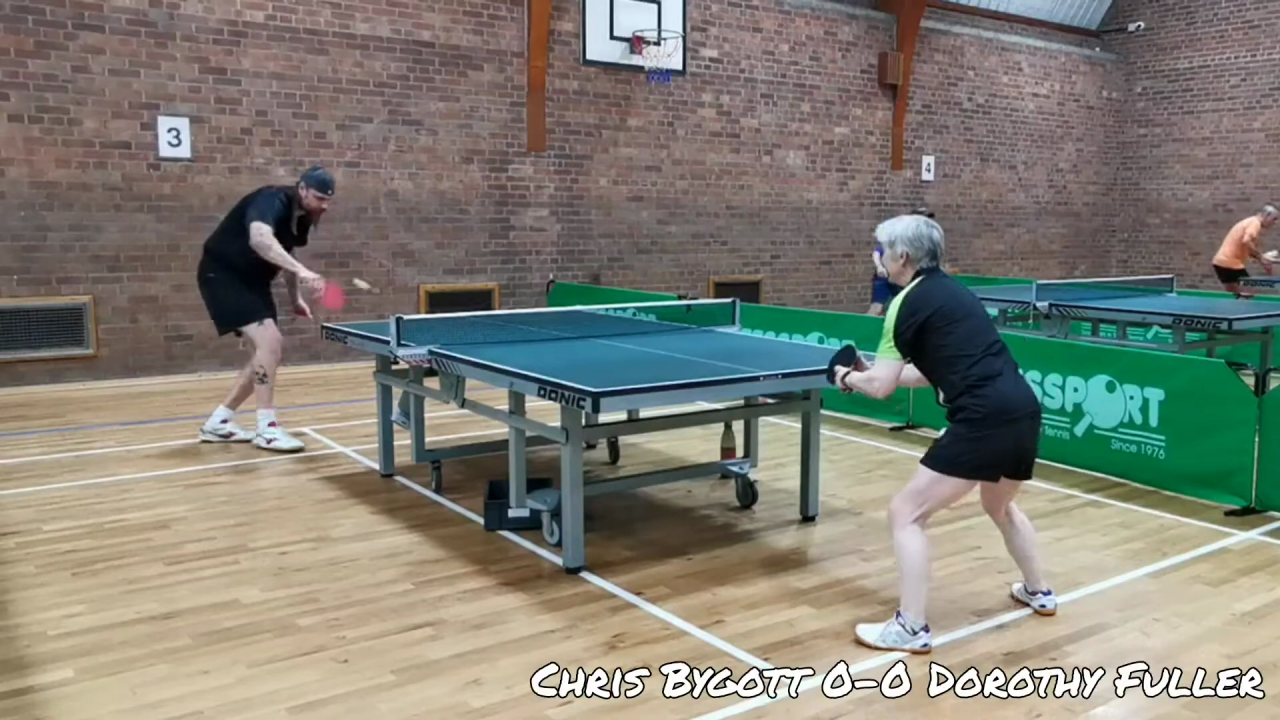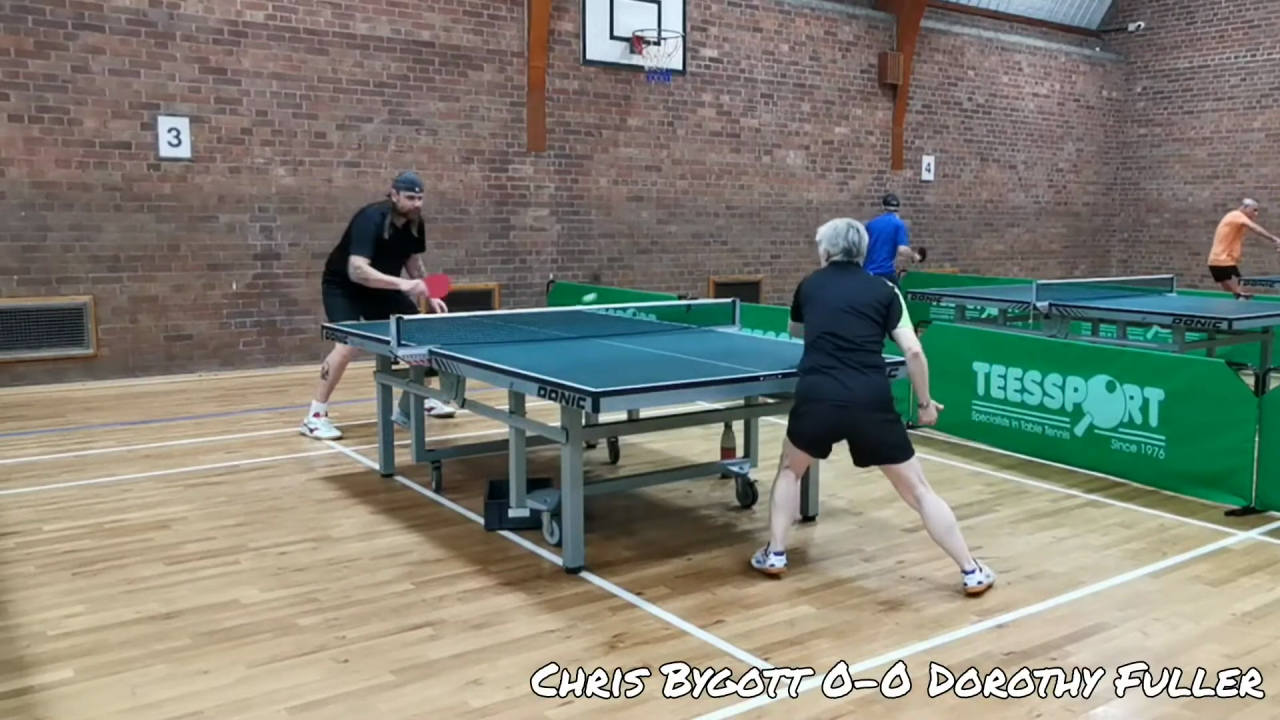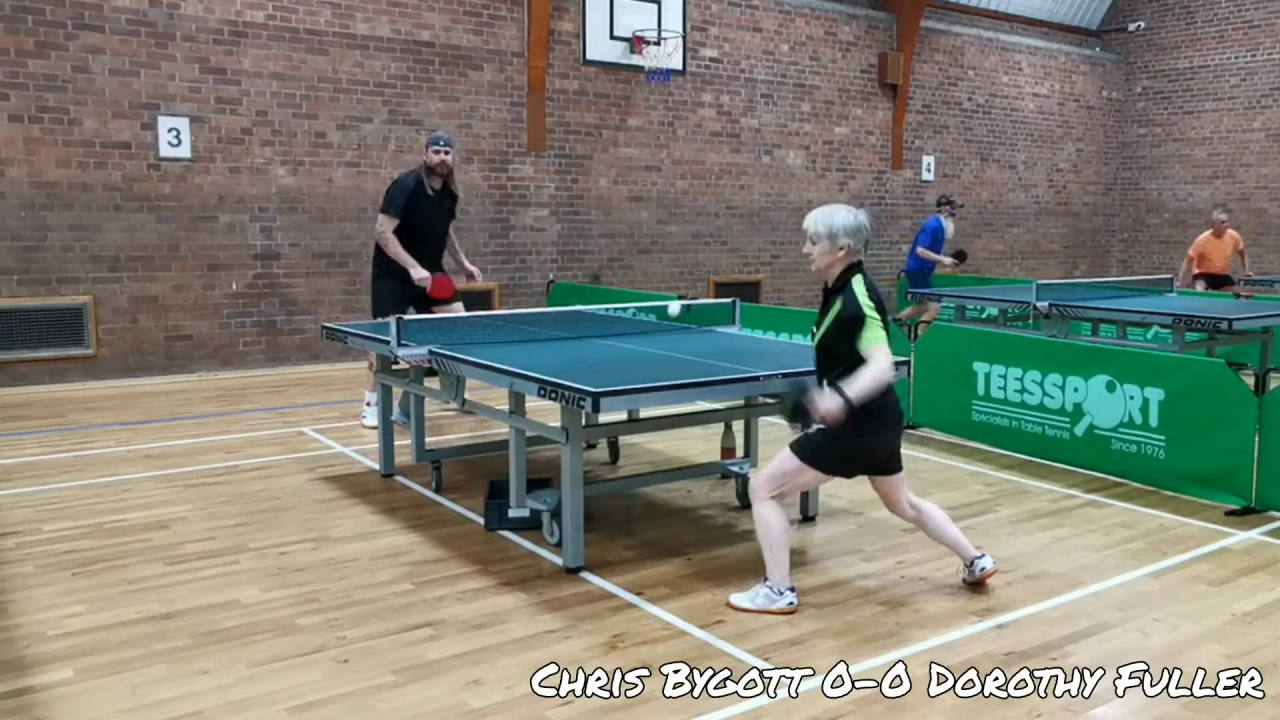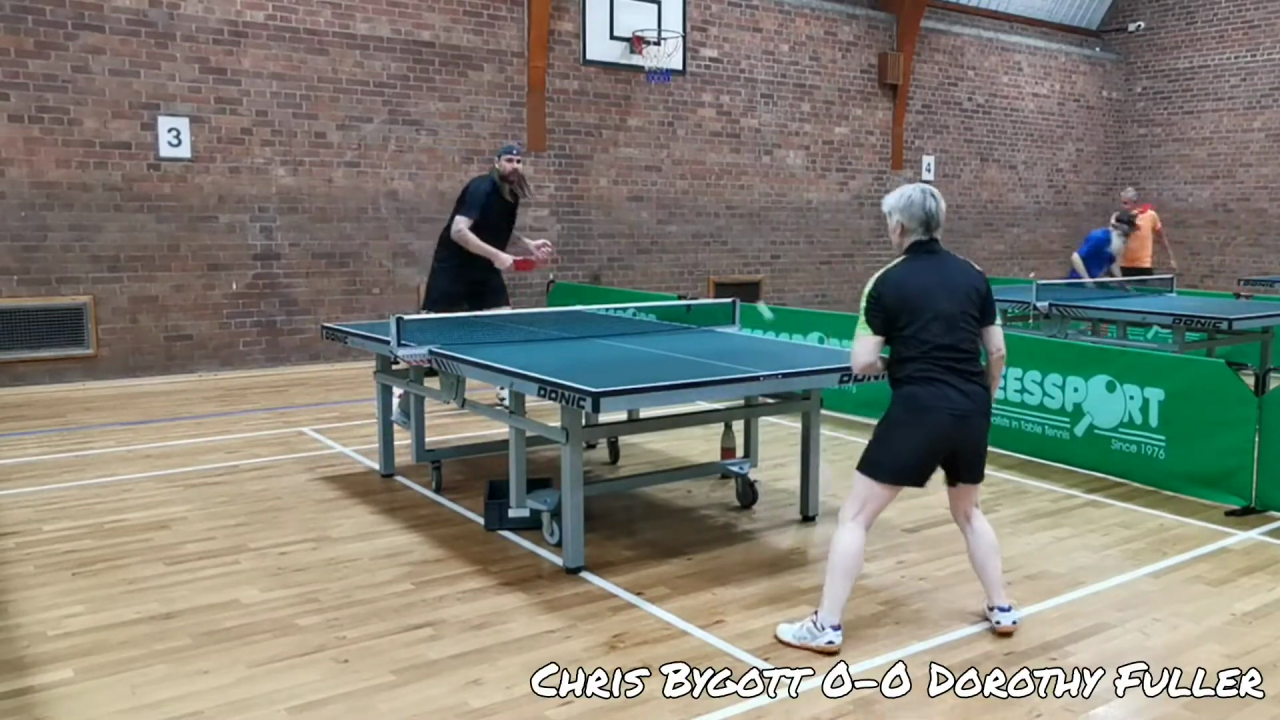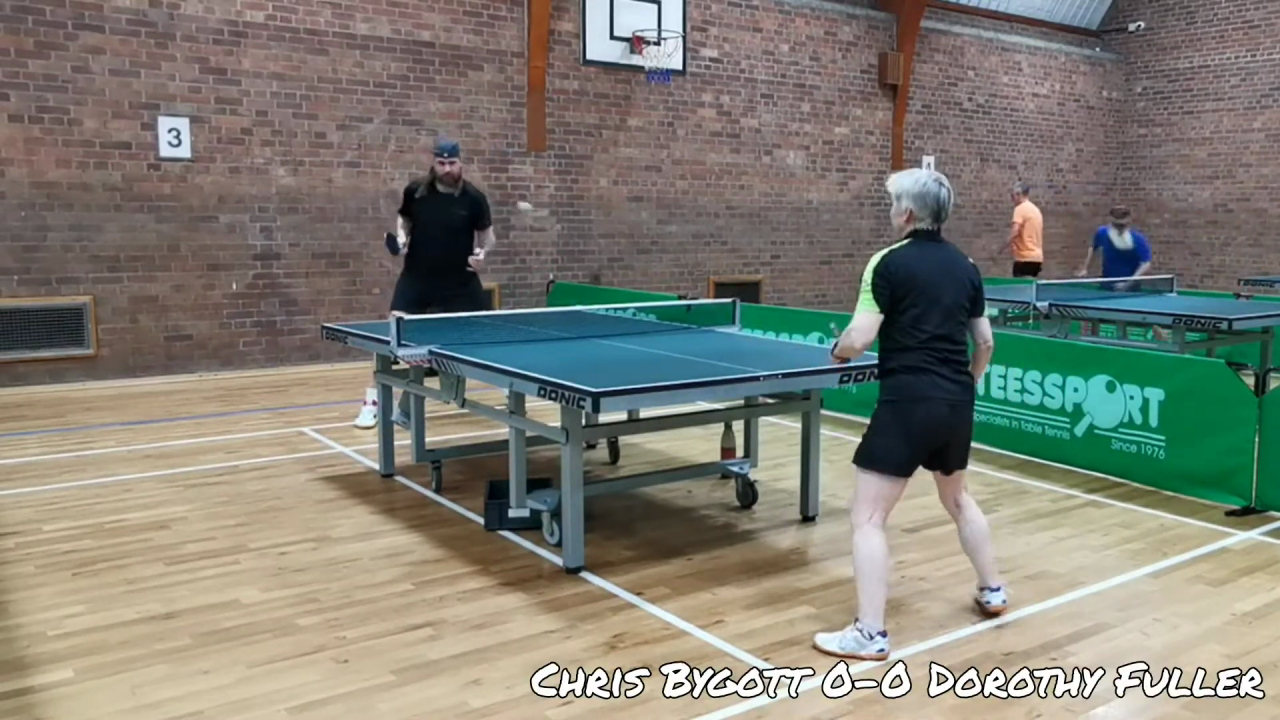
dt=1s
person 1, frame 1
left shoulder: (910, 301)
right shoulder: (952, 291)
left elbow: (880, 387)
left wrist: (849, 378)
right wrist: (872, 371)
left hip: (985, 420)
right hip: (1023, 411)
left knee: (905, 514)
right knee: (1000, 506)
left ankle: (912, 628)
right ankle: (1040, 593)
person 1, frame 2
left shoulder: (809, 287)
right shoulder: (884, 291)
right elbow: (913, 351)
right wrist: (925, 402)
left hip: (817, 398)
right hip: (872, 402)
left knee: (789, 470)
right knee: (917, 491)
left ankle: (775, 554)
right ankle: (971, 571)
person 1, frame 3
left shoulder: (856, 296)
right shoulder: (840, 288)
left elbow: (883, 367)
left wrist: (843, 399)
right wrist: (840, 393)
left hip: (856, 424)
right hip: (882, 420)
left knee: (764, 487)
right knee: (901, 502)
left ankle: (778, 590)
right ankle: (975, 561)
person 1, frame 4
left shoulder: (887, 282)
right shoulder: (973, 276)
left elbow: (862, 363)
right elbow: (997, 352)
left hip: (916, 412)
right hip: (970, 413)
left knee: (854, 517)
right knee: (968, 513)
left ankle: (825, 624)
right ankle: (1001, 608)
person 1, frame 5
left shoulder: (890, 262)
right shoulder: (965, 266)
left elbow: (857, 338)
right elbow: (984, 340)
left wrist: (838, 348)
left hip: (907, 401)
right hip: (956, 400)
left knee: (868, 516)
right knee: (956, 498)
left ankle: (871, 632)
right ankle: (991, 588)
person 2, frame 1
left shoulder: (304, 216)
right shoulder: (274, 201)
right elbow: (259, 238)
left wrist: (296, 297)
right wrist: (300, 270)
left hip: (250, 279)
right hip: (222, 275)
left knee: (265, 353)
right knee: (270, 341)
left ankle: (218, 422)
right ankle: (267, 427)
person 2, frame 2
left shoulder: (415, 224)
right shoulder: (370, 220)
left elbow: (413, 261)
right elbow: (357, 271)
left wrist: (430, 296)
right wrist: (402, 284)
left hip: (384, 289)
right hip: (343, 286)
right knee: (348, 345)
left ankle: (420, 399)
right ankle: (315, 415)
person 2, frame 3
left shoulder: (450, 193)
right shoulder: (406, 187)
right elbow: (383, 233)
left wrist: (462, 261)
right wrist: (412, 266)
left hip: (430, 272)
right hip: (393, 275)
right ankle: (372, 403)
person 2, frame 4
left shoulder: (514, 197)
right shoulder: (481, 189)
right elbow: (457, 231)
left wrist: (529, 245)
right wrist: (497, 256)
left hip: (486, 273)
right hip: (452, 269)
left ankle: (505, 391)
right ankle: (400, 394)
person 2, frame 5
left shoulder: (474, 198)
right shoulder: (415, 191)
left elbow: (486, 235)
right elbow: (403, 219)
left wrist: (483, 253)
right wrist: (401, 234)
left hip: (461, 281)
right hip: (418, 277)
right ankle: (372, 402)
